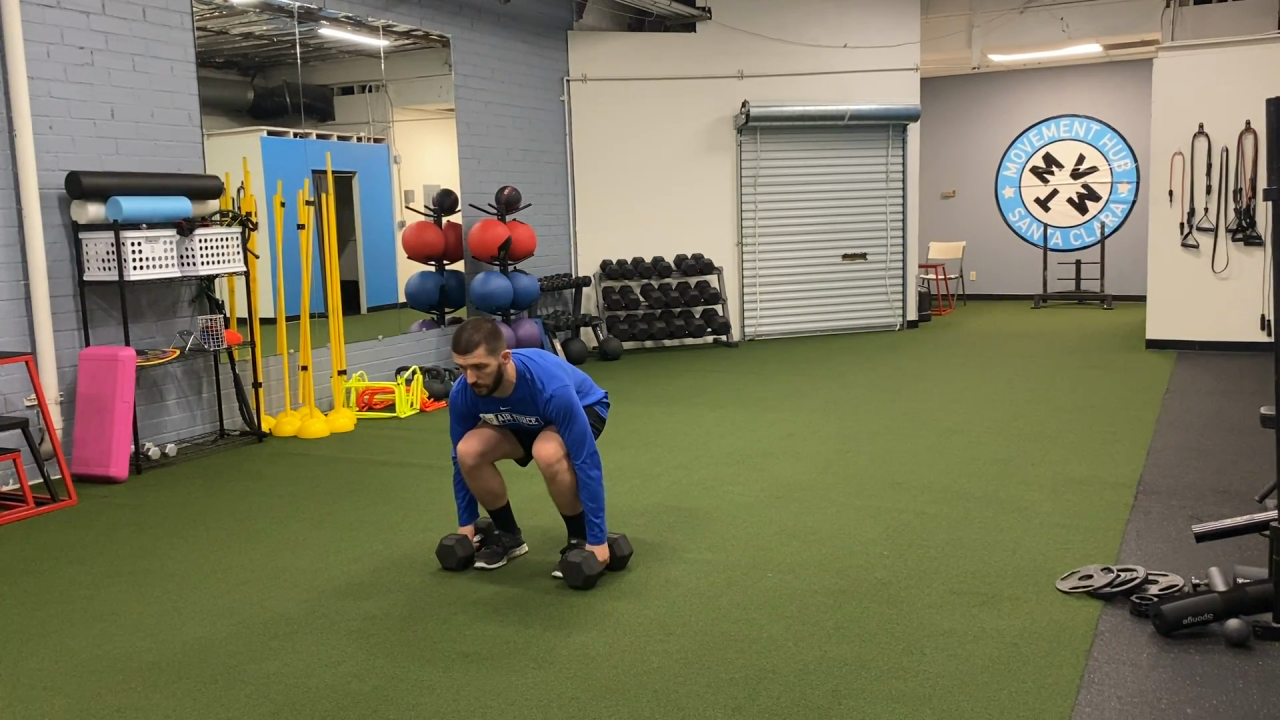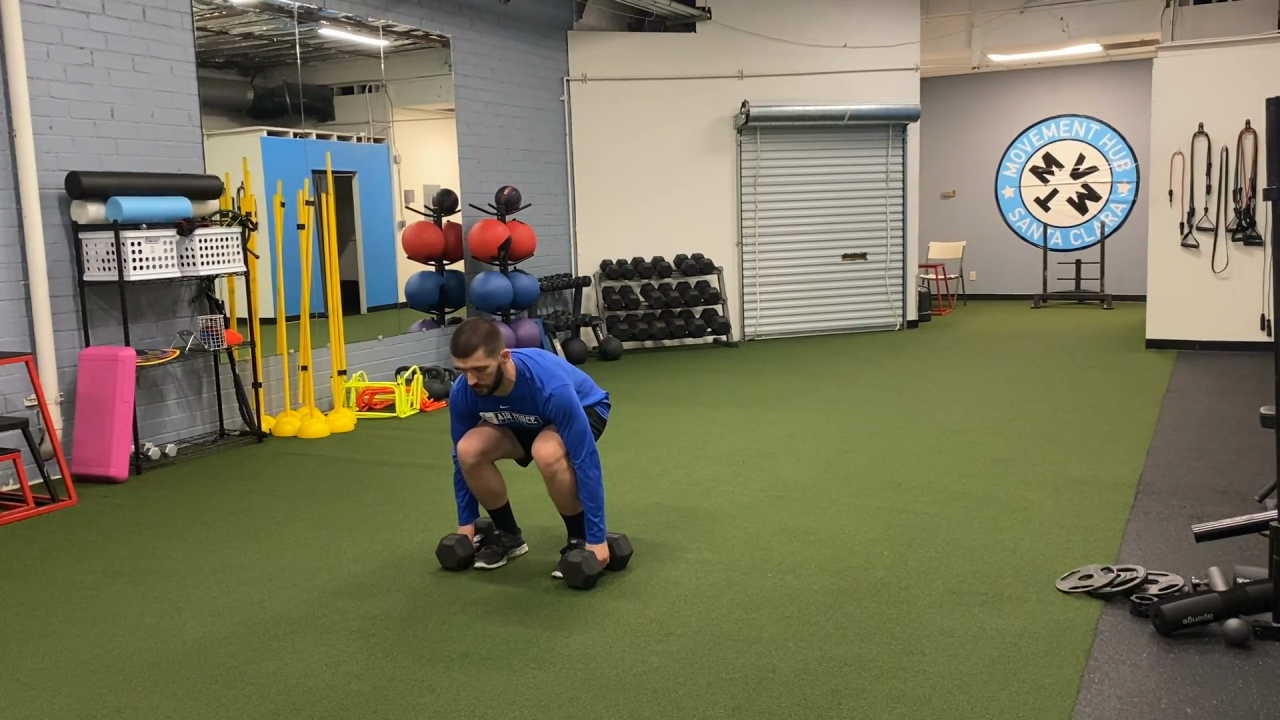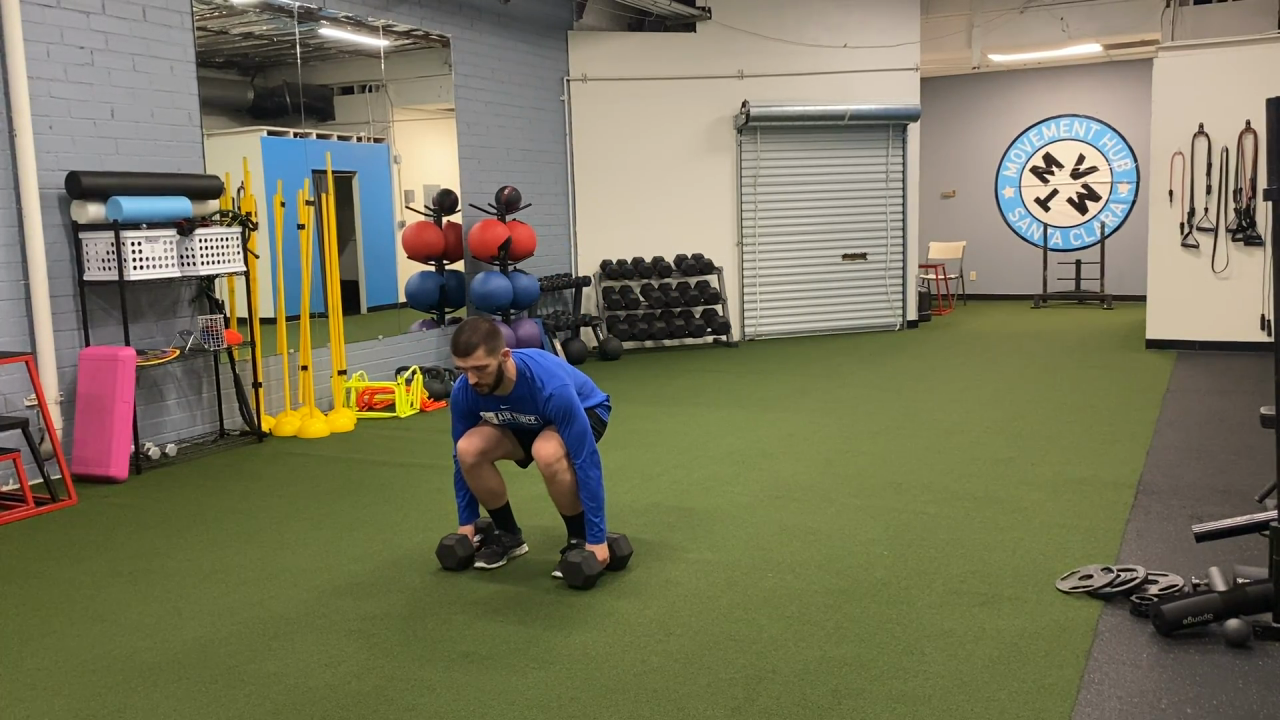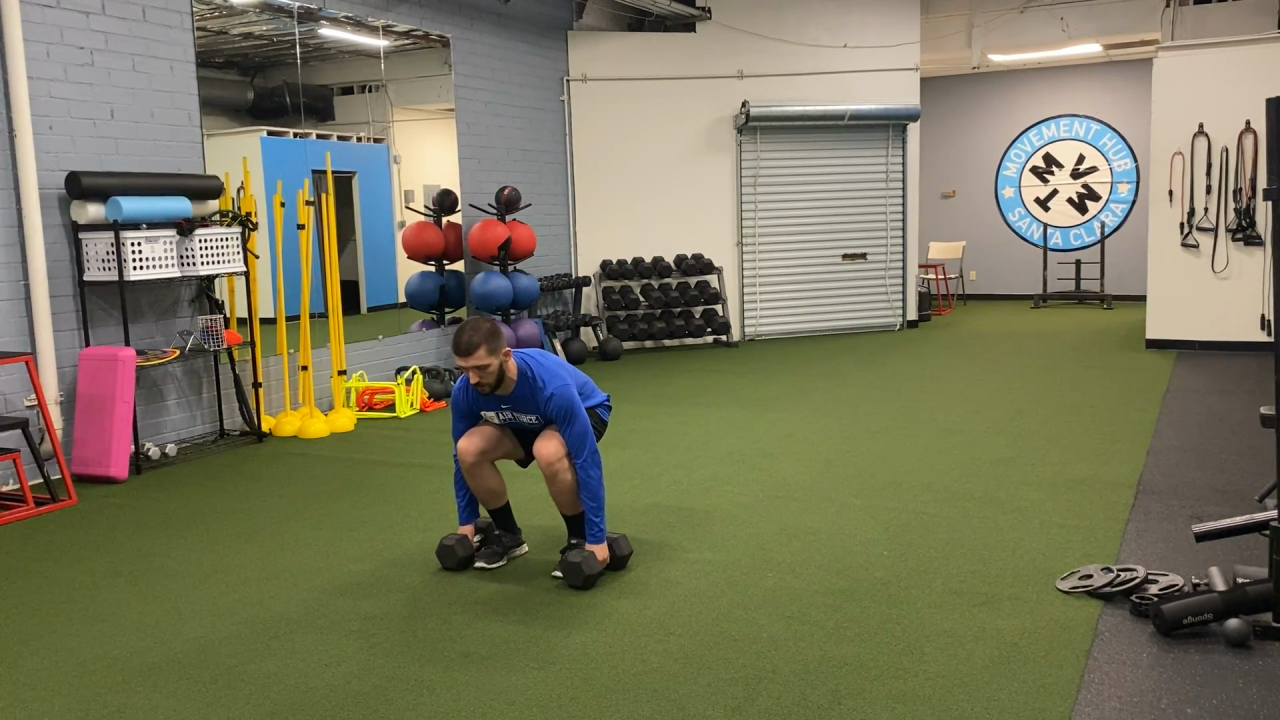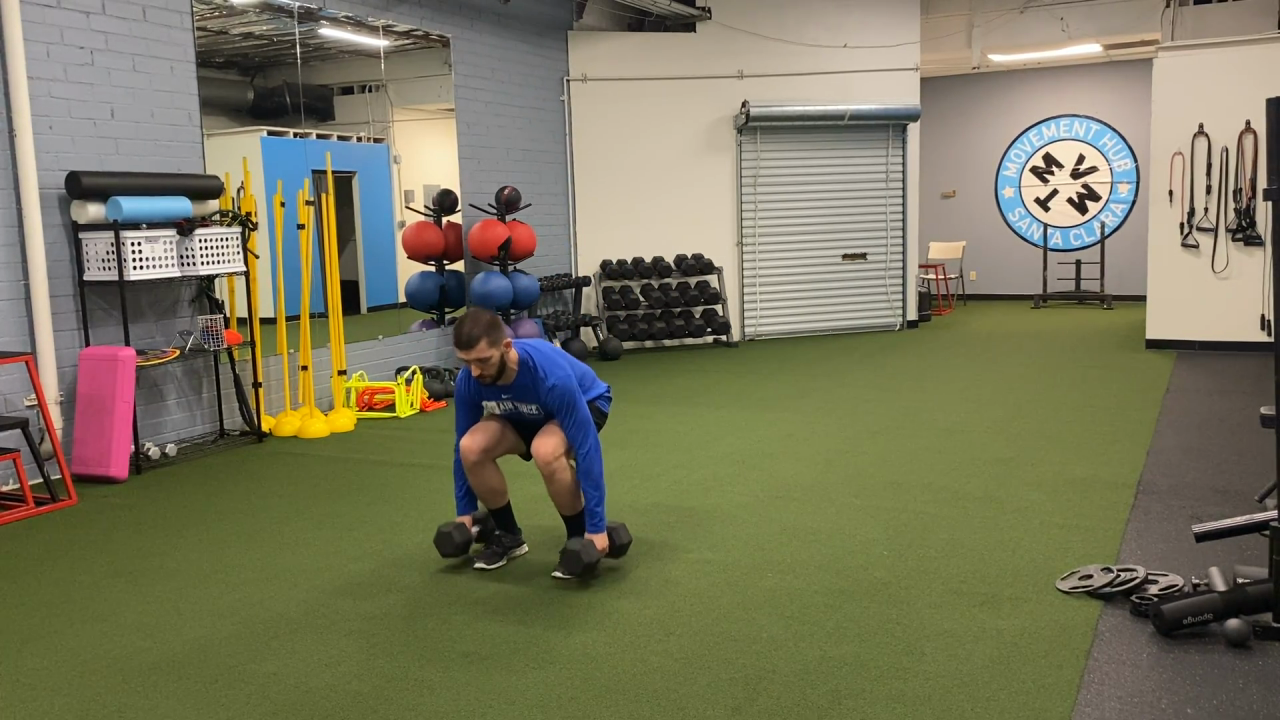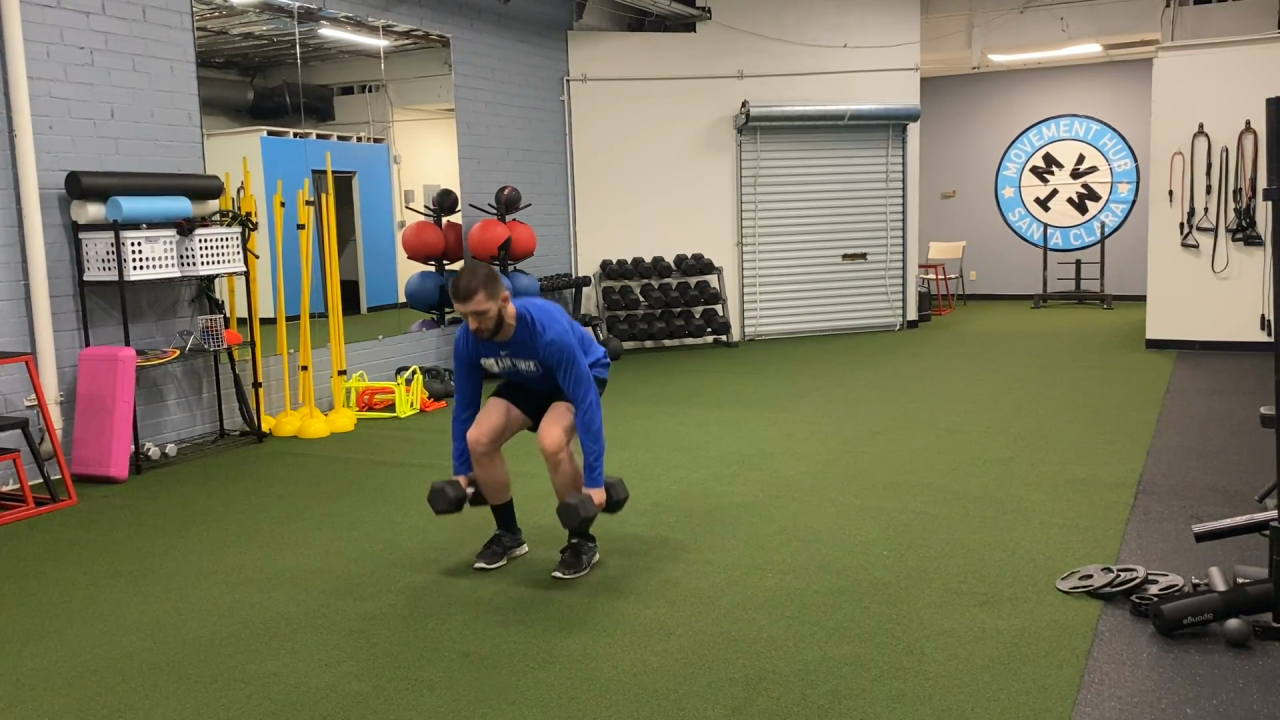
dt=0.2s
person 1, frame 1
left shoulder: (551, 388)
right shoulder: (463, 393)
left elbow: (586, 460)
right elbow: (460, 458)
left wrist: (597, 539)
right wrist: (466, 523)
left hip: (583, 408)
left knee: (548, 453)
right knee: (469, 452)
left ankle: (580, 539)
right ankle: (507, 534)
person 1, frame 2
left shoulder: (551, 387)
right shoulder: (463, 392)
left elbow: (585, 460)
right elbow: (461, 457)
left wrist: (597, 538)
right wrist: (466, 522)
left hip: (584, 409)
left knee: (547, 453)
right knee: (469, 450)
left ankle: (579, 539)
right ankle: (507, 534)
person 1, frame 3
left shoulder: (551, 387)
right shoulder: (464, 392)
left elbow: (586, 460)
right elbow: (462, 458)
left wrist: (596, 538)
right wrist: (466, 522)
left hip: (584, 411)
right hip: (524, 422)
left knee: (547, 453)
right knee: (468, 450)
left ankle: (579, 539)
right ankle: (507, 534)
person 1, frame 4
left shoulder: (552, 387)
right shoulder: (465, 391)
left elbow: (586, 460)
right elbow: (461, 457)
left wrist: (596, 538)
right wrist: (466, 522)
left hip: (585, 410)
left knee: (548, 452)
right knee: (469, 450)
left ankle: (579, 539)
right ankle: (508, 534)
person 1, frame 5
left shoulder: (552, 376)
right shoulder: (469, 380)
left elbow: (586, 450)
right elbow: (462, 447)
left wrist: (595, 527)
right wrist: (464, 512)
left hip: (585, 403)
left knee: (546, 451)
right knee: (472, 448)
right ankle: (507, 534)
person 1, frame 6
left shoulder: (550, 331)
right shoulder: (468, 339)
left elbow: (586, 403)
right elbow: (465, 404)
left wrist: (593, 481)
right wrist: (461, 470)
left hip: (581, 376)
right hip: (526, 381)
left knee: (552, 442)
right knee: (479, 440)
left ankle: (582, 541)
right ankle: (508, 535)
